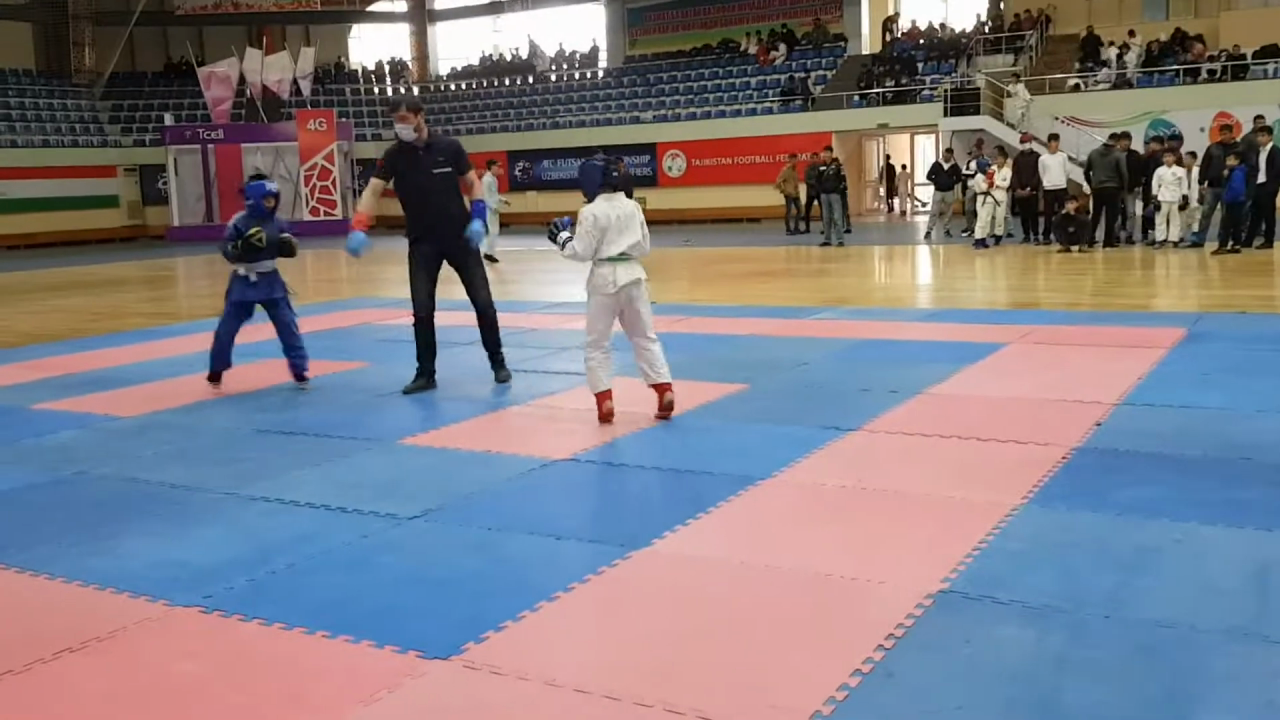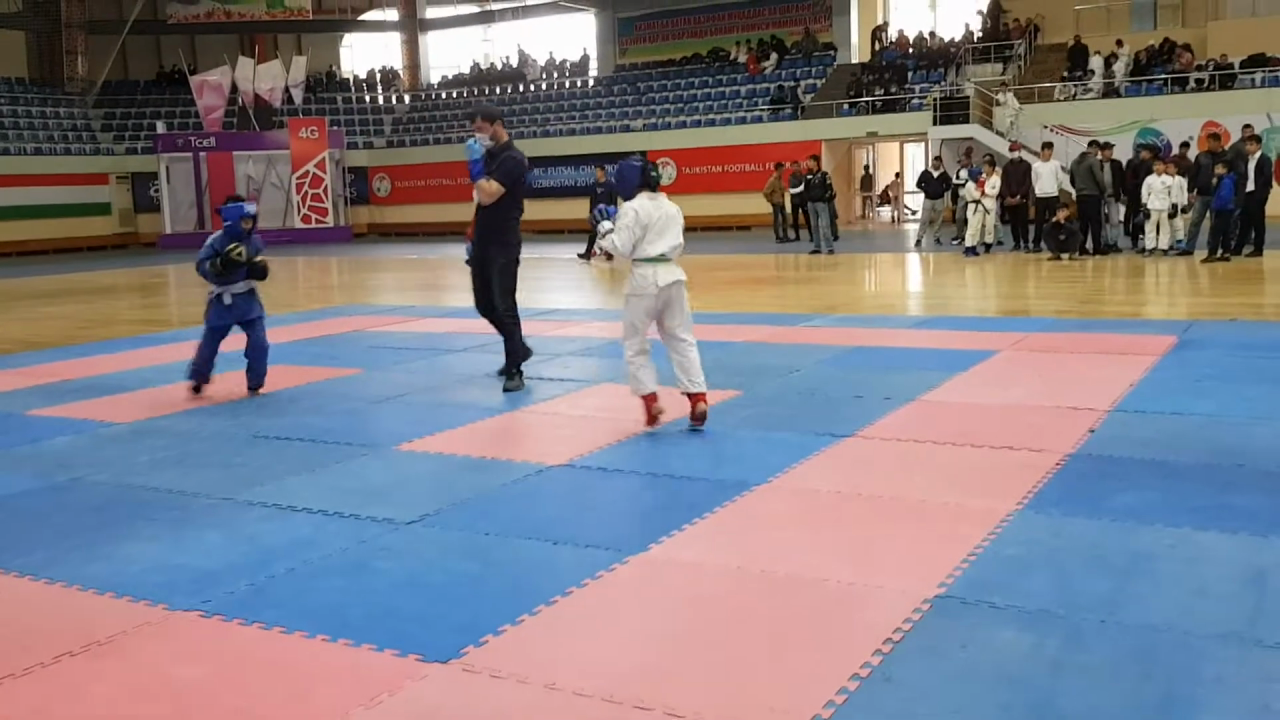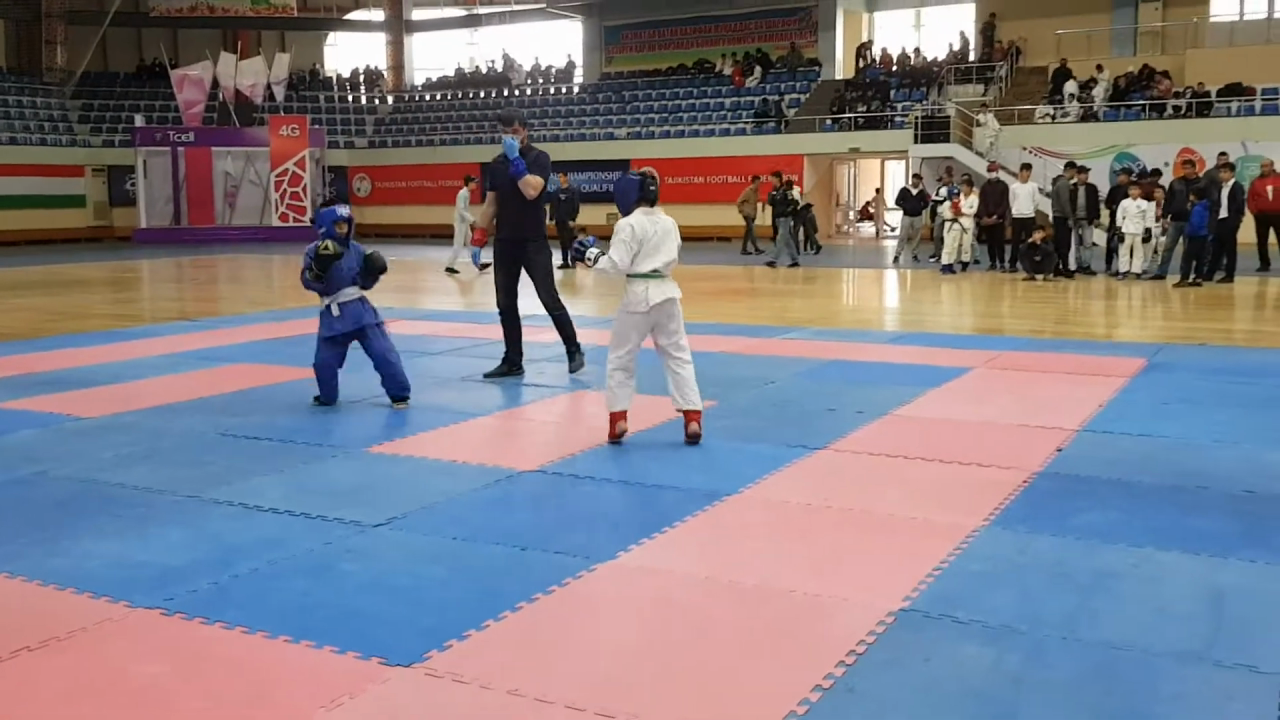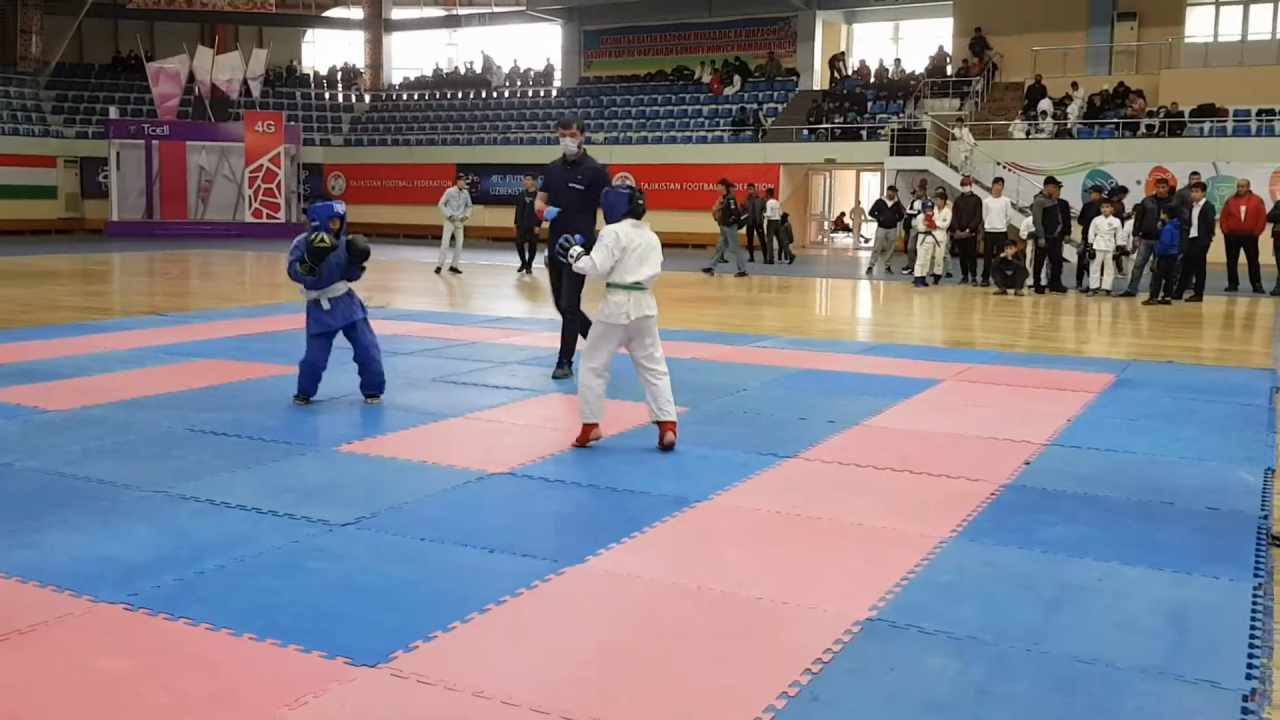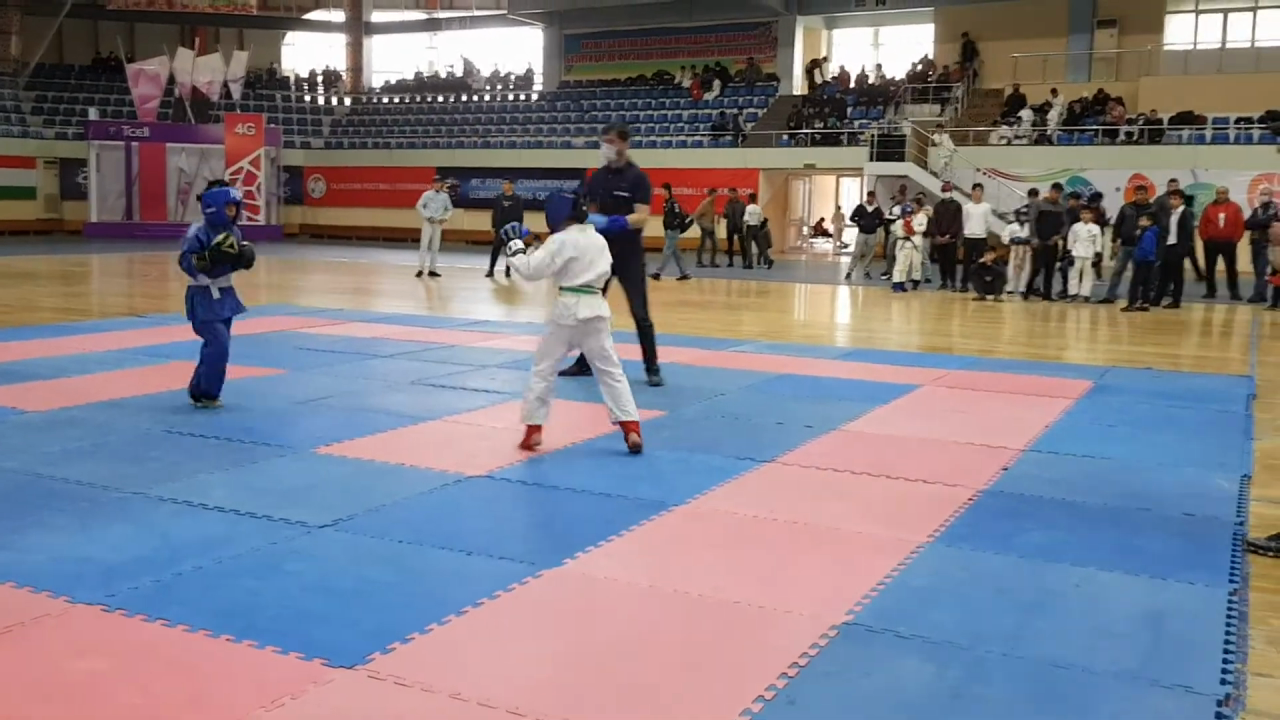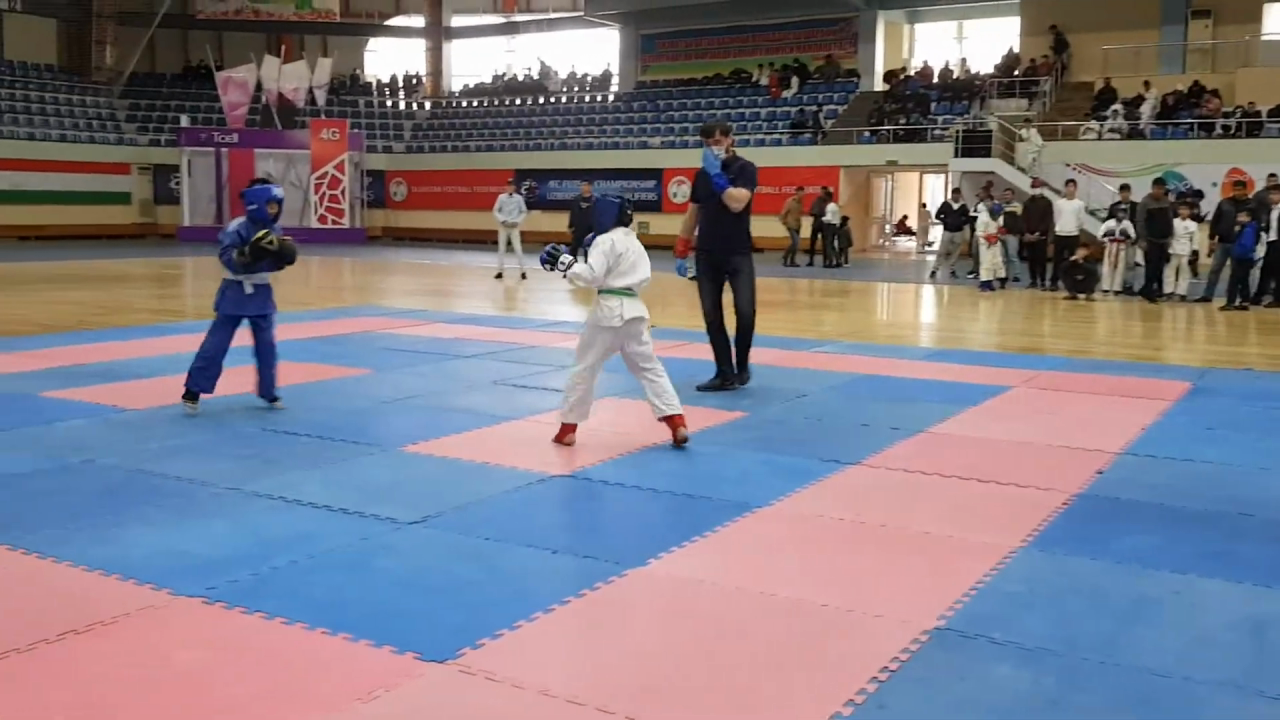
dt=0.7s
person 1, frame 1
left shoulder: (449, 147)
right shoulder: (394, 156)
left elbow: (473, 184)
right elbow: (372, 192)
left wrist: (478, 219)
right wrist: (359, 229)
left hip: (460, 237)
right hip: (422, 243)
left knee: (483, 302)
right knee: (422, 311)
left ankle: (497, 361)
right ankle: (426, 374)
person 1, frame 2
left shoulder: (512, 159)
right shoulder: (488, 156)
left elbow: (486, 196)
left wrist: (474, 162)
left hip: (503, 244)
right hip: (483, 243)
left knee: (504, 308)
right knee: (484, 306)
left ankle: (514, 373)
right ankle: (518, 350)
person 1, frame 3
left shoulder: (539, 158)
right shoulder: (497, 164)
left elbow: (531, 191)
right elbow: (490, 204)
left wrist: (514, 158)
right wrist: (478, 240)
left hip: (533, 242)
right hip: (504, 243)
left knee: (549, 300)
right knee: (505, 305)
left ankle: (575, 351)
right ankle: (512, 361)
person 1, frame 4
left shoulder: (595, 171)
right shoulder: (553, 168)
right elbow: (540, 201)
right wrist: (544, 211)
left hip: (580, 247)
left knee: (569, 306)
right knee: (564, 306)
left ankle: (564, 362)
person 1, frame 5
left shoulder: (637, 177)
right shoulder: (598, 176)
left elbow: (642, 217)
right elbow: (586, 209)
left wrist: (608, 223)
left hip: (629, 255)
left knee: (640, 314)
left ankle: (652, 368)
right ankle: (585, 361)
person 1, frame 6
left shoulder: (745, 168)
right shoulder: (701, 174)
left elbow: (737, 203)
right elbow: (692, 214)
left wrist: (717, 175)
right wrist: (681, 251)
left hip: (737, 253)
right hip: (706, 255)
left knee: (745, 310)
right knee: (712, 317)
left ankle: (741, 366)
right ankle: (725, 374)
person 2, frame 1
left shoulder: (591, 212)
right shoulder: (633, 207)
left elbow: (581, 252)
right elbow: (644, 247)
left wrist: (562, 238)
left hip: (605, 279)
right hip: (633, 275)
left knee: (597, 342)
right knee: (645, 336)
left ankle: (605, 399)
right ankle: (665, 391)
person 2, frame 2
left shoulder: (632, 210)
right shoulder: (672, 208)
left elbow: (621, 247)
left wrist: (605, 228)
left hip: (644, 279)
right hip: (672, 276)
left knee: (636, 344)
right knee: (682, 340)
left ankle: (652, 402)
right ankle: (698, 400)
person 2, frame 3
left shoulder: (628, 225)
right shoulder: (670, 223)
left elbow: (617, 264)
left wrist: (591, 255)
left hip: (637, 295)
right hip: (666, 293)
left knee: (620, 358)
right knee: (679, 356)
left ankle: (618, 418)
right ankle: (693, 418)
person 2, frame 4
left shoulder: (613, 233)
right shoulder: (652, 238)
left elbow: (596, 267)
left wrist: (574, 252)
left hip: (616, 306)
right hip: (644, 305)
left knee: (594, 366)
right knee: (654, 367)
left ankle: (590, 427)
right ankle: (667, 428)
person 2, frame 5
left shoulder: (561, 240)
right shoulder: (599, 239)
left elbow: (531, 269)
left wrist: (514, 247)
left hip: (568, 308)
right hip: (595, 308)
left knee: (543, 368)
right knee: (610, 368)
left ankle: (534, 429)
right ankle: (631, 428)
person 2, frame 6
left shoulder: (606, 241)
right shoulder: (636, 245)
left elbow: (592, 274)
left wrist: (565, 263)
left hip: (608, 311)
right hip: (634, 310)
left knee: (583, 369)
right knee: (650, 368)
left ankle: (568, 428)
right ankle: (678, 423)
person 3, frame 1
left shoulder: (277, 222)
right shoulder: (239, 222)
left elbow: (283, 248)
right elbow: (227, 250)
left wrist: (288, 246)
right wrist: (242, 247)
left hip: (270, 280)
right hip: (244, 282)
left knee: (287, 324)
right knee: (227, 327)
left ankle: (299, 369)
right ankle: (216, 370)
person 3, frame 2
left shoulder: (254, 241)
right shoulder: (216, 242)
right elbow: (203, 268)
left wrist: (260, 269)
right wrist: (222, 264)
left hip: (248, 299)
right hip: (222, 301)
left knee: (258, 343)
right knee: (209, 344)
left ankle: (254, 383)
right ankle: (198, 379)
person 3, frame 3
left shoulder: (356, 249)
right shoulder: (314, 251)
left elbow: (364, 282)
right elbow: (309, 282)
left wrist: (373, 272)
right wrist: (319, 266)
left hip: (360, 309)
right hip: (333, 314)
left knee: (383, 352)
right knee: (324, 361)
left ankle: (400, 394)
right ankle: (327, 396)
person 3, frame 4
left shoulder: (342, 241)
right shoulder: (302, 244)
left elbow: (351, 276)
right elbow: (296, 273)
left wrist: (357, 261)
right wrist: (312, 258)
left hip: (346, 302)
right hip: (320, 308)
left knee: (368, 347)
right knee: (316, 357)
left ankle: (373, 389)
right ankle: (304, 392)
person 3, frame 5
left shoulder: (232, 231)
right shoulder: (198, 232)
right elbow: (187, 263)
left wrist: (241, 258)
right wrist: (211, 257)
left hip: (224, 294)
right hip: (203, 297)
left knee: (218, 345)
right knee: (218, 344)
left ankle: (200, 391)
right ankle: (208, 392)
person 3, frame 6
left shoulder: (271, 232)
right shoulder: (237, 229)
right elbow: (228, 259)
left wrist: (283, 257)
right wrist: (252, 252)
left hip: (261, 292)
right hip: (235, 292)
left knee: (266, 344)
right knee: (216, 342)
left ankle: (268, 393)
right ankle: (194, 389)
